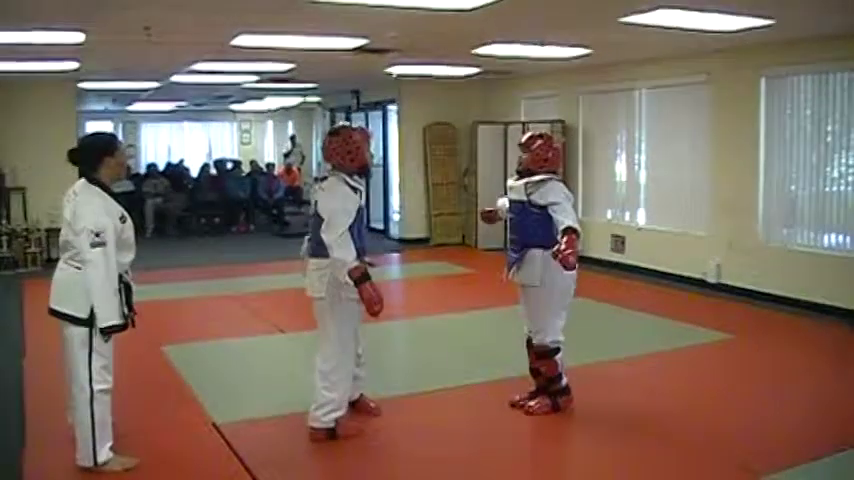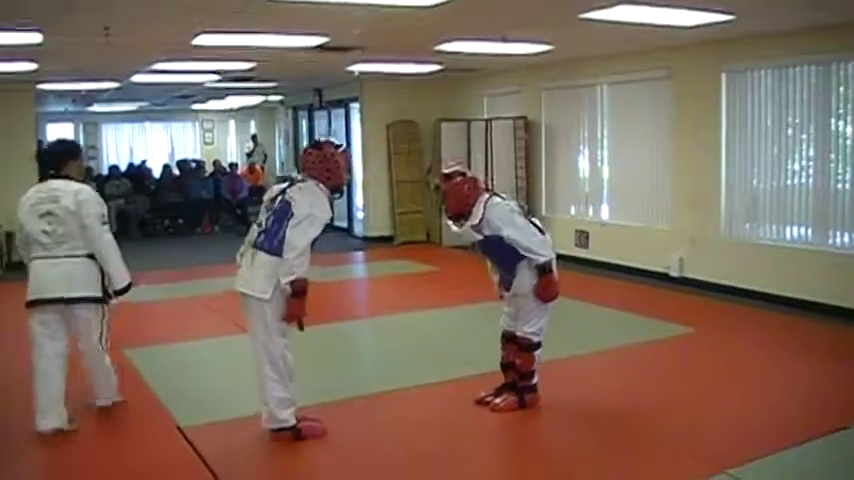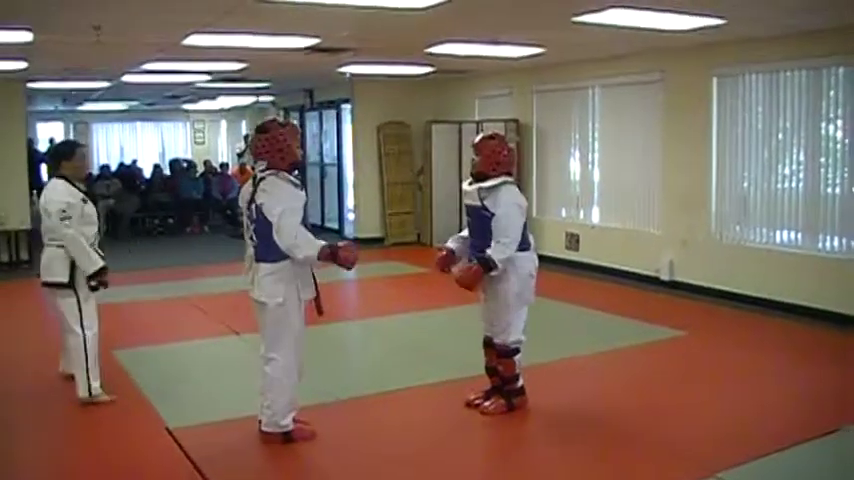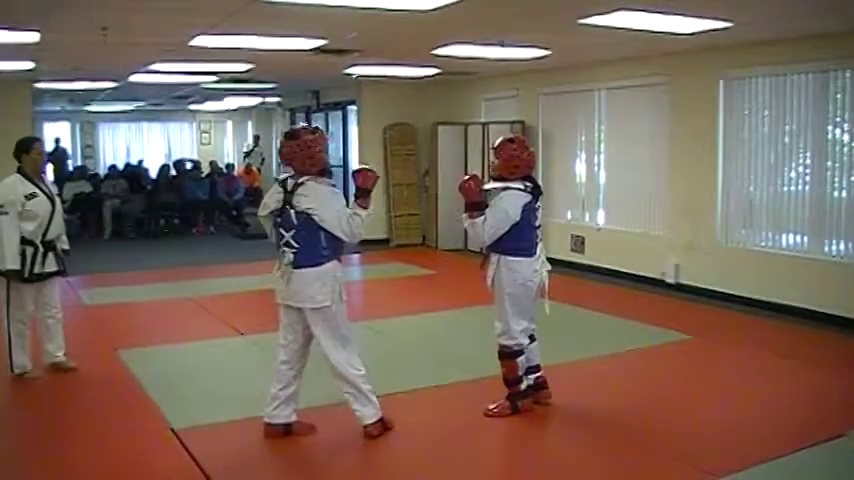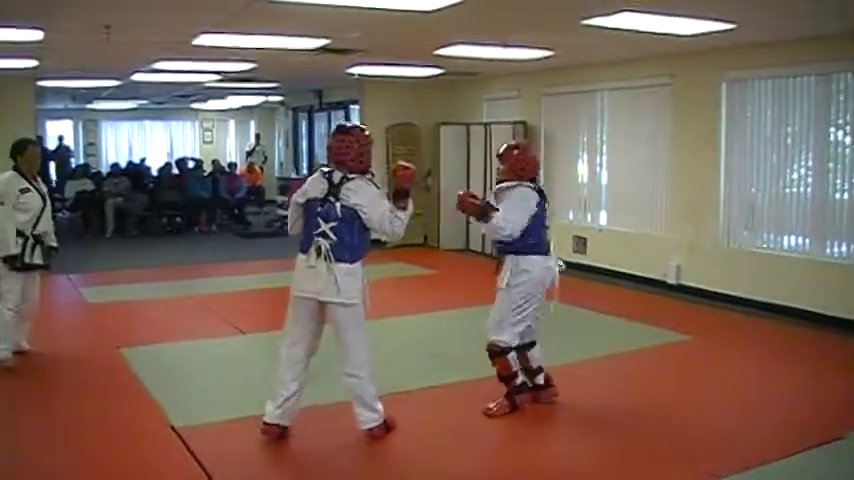
dt=0.7s
person 1, frame 1
left shoulder: (336, 185)
right shoulder: (341, 191)
right elbow: (338, 243)
right wrist: (364, 283)
left hip: (334, 275)
right hip: (334, 279)
left knee: (349, 342)
right knee: (336, 348)
left ankle: (352, 396)
right ankle: (324, 421)
person 1, frame 2
left shoulder: (290, 189)
right shoulder: (317, 200)
right elbow: (296, 248)
right wrist: (298, 294)
left hip: (256, 271)
right hip: (269, 277)
left knee: (272, 349)
right knee: (274, 350)
left ankle: (282, 415)
right ankle: (283, 422)
person 1, frame 3
left shoulder: (256, 184)
right shoulder: (282, 188)
right elbow: (291, 239)
right wrist: (333, 252)
left hip: (265, 274)
right hip: (282, 278)
left knee: (275, 350)
right knee: (284, 352)
left ankle: (273, 416)
right ankle: (277, 425)
person 1, frame 4
left shoulder: (279, 190)
right shoulder: (320, 191)
left elbow: (273, 231)
right elbow: (351, 231)
right wrist: (363, 195)
left hip: (290, 279)
right hip: (319, 280)
left knee: (290, 352)
right knee: (341, 350)
left ankle: (278, 418)
right ankle: (370, 417)
person 1, frame 5
left shoulder: (314, 181)
right shoulder: (363, 190)
left elbow: (294, 225)
right elbow: (392, 230)
right wrist: (401, 195)
left hip: (307, 273)
right hip: (343, 278)
left knee: (295, 349)
right knee: (355, 353)
left ankle: (276, 418)
right ankle: (372, 420)
person 2, frame 1
left shoulder: (552, 189)
right shoulder: (524, 187)
left elbow: (566, 216)
left wrist: (570, 238)
right wrist: (497, 211)
left hip: (547, 271)
right hip: (529, 271)
left knee: (546, 334)
right knee: (534, 333)
left ankle: (559, 393)
right ankle: (542, 388)
person 2, frame 2
left shoulder: (495, 212)
right shoulder: (470, 217)
left elbow: (532, 241)
left wrist: (547, 275)
right wrist: (502, 280)
left hip: (531, 274)
right hip: (513, 276)
left knee: (527, 332)
right knee: (509, 330)
left ankle: (526, 391)
right ankle: (510, 384)
person 2, frame 3
left shoulder: (506, 194)
right shoulder: (480, 190)
left elbow: (506, 242)
right elbow: (475, 232)
left wrist: (479, 268)
right wrist: (453, 250)
left hip: (511, 271)
right hip: (493, 272)
left knee: (505, 333)
right knee: (491, 332)
left ankle: (514, 393)
right ankle: (497, 387)
person 2, frame 4
left shoulder: (510, 197)
right shoulder: (522, 190)
left elbow: (484, 235)
right elbow: (496, 222)
left wrist: (474, 204)
right wrist: (480, 199)
left hip: (513, 269)
right hip: (525, 267)
left knee: (509, 333)
right knee: (522, 329)
left ankle: (519, 395)
right ankle: (537, 385)
person 2, frame 5
left shoulder: (520, 193)
right shoulder: (511, 192)
left elbow: (507, 229)
right elbow: (507, 229)
left wrist: (480, 210)
right wrist: (481, 209)
left hip: (526, 269)
right hip: (525, 268)
left knee: (498, 332)
right knee: (521, 331)
left ankle: (516, 393)
right ankle: (541, 384)
person 3, frame 1
left shoulder: (81, 192)
right shoulder: (95, 204)
right elbow: (98, 263)
right wrist: (110, 316)
left hip: (73, 289)
right hip: (88, 296)
left knee: (82, 367)
right knee: (93, 373)
left ankle: (84, 426)
right ankle: (95, 454)
person 3, frame 2
left shoulder: (28, 198)
right shoulder: (83, 195)
left elbow: (23, 245)
right elbow: (102, 241)
right wrist: (119, 280)
left hip: (43, 280)
right hip: (80, 278)
left knee: (48, 351)
right knee: (93, 344)
left ankle: (49, 420)
right ankle: (105, 396)
person 3, frame 3
left shoulder: (67, 190)
right shoulder: (62, 193)
right elbow: (71, 236)
right wrist: (95, 267)
left hip: (71, 266)
right hip: (68, 268)
left knee: (78, 324)
right knee: (83, 327)
left ankle: (70, 367)
right ankle: (89, 390)
person 3, frame 4
left shoulder: (46, 183)
left elbow: (56, 218)
left wrist: (62, 246)
left hip: (47, 256)
right hip: (24, 258)
left knee: (53, 310)
right knee: (20, 314)
left ankle: (56, 357)
right ankle: (20, 366)
person 3, frame 5
left shoulder: (37, 182)
left elbow: (45, 216)
left wrist: (50, 243)
left hip: (33, 250)
left knee: (29, 301)
left ankle: (19, 343)
